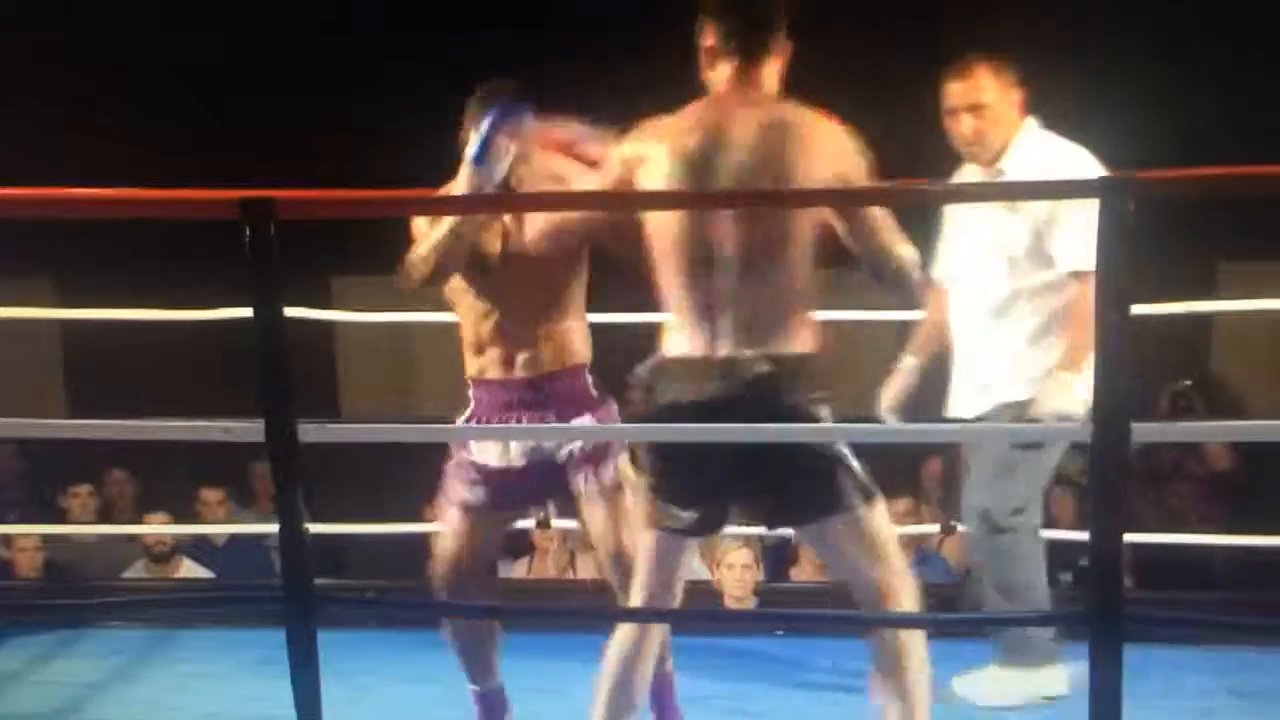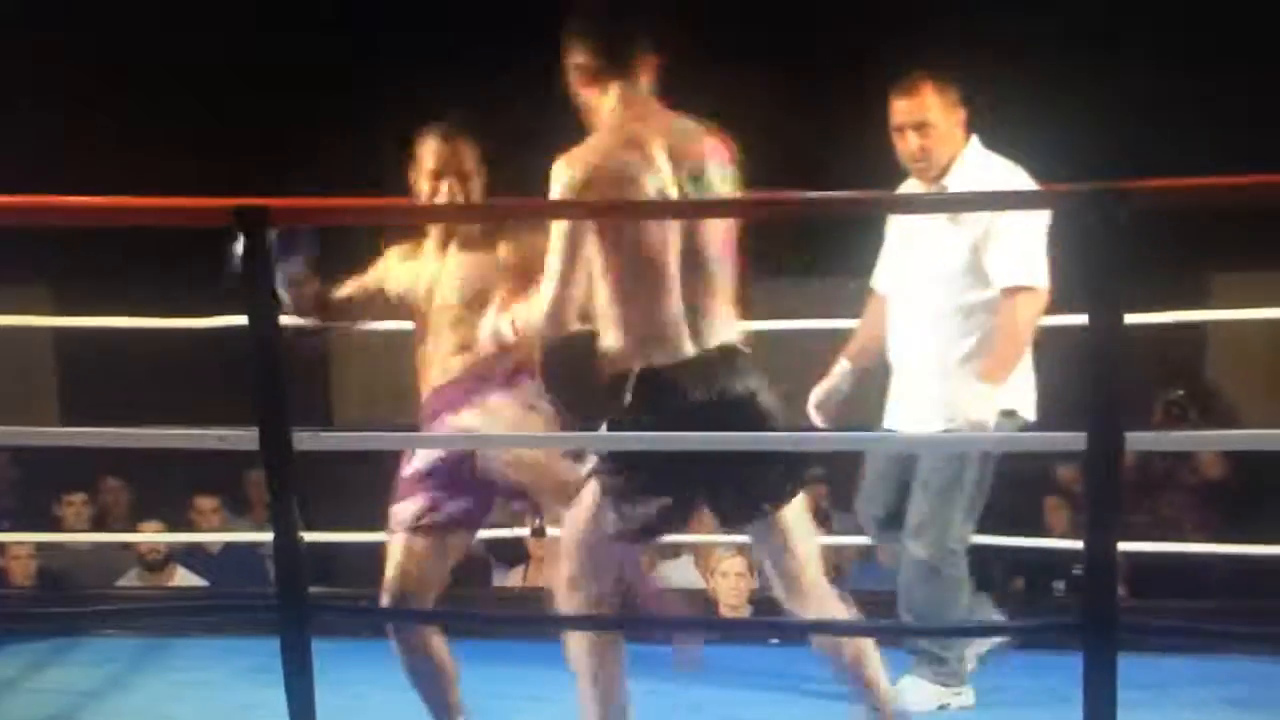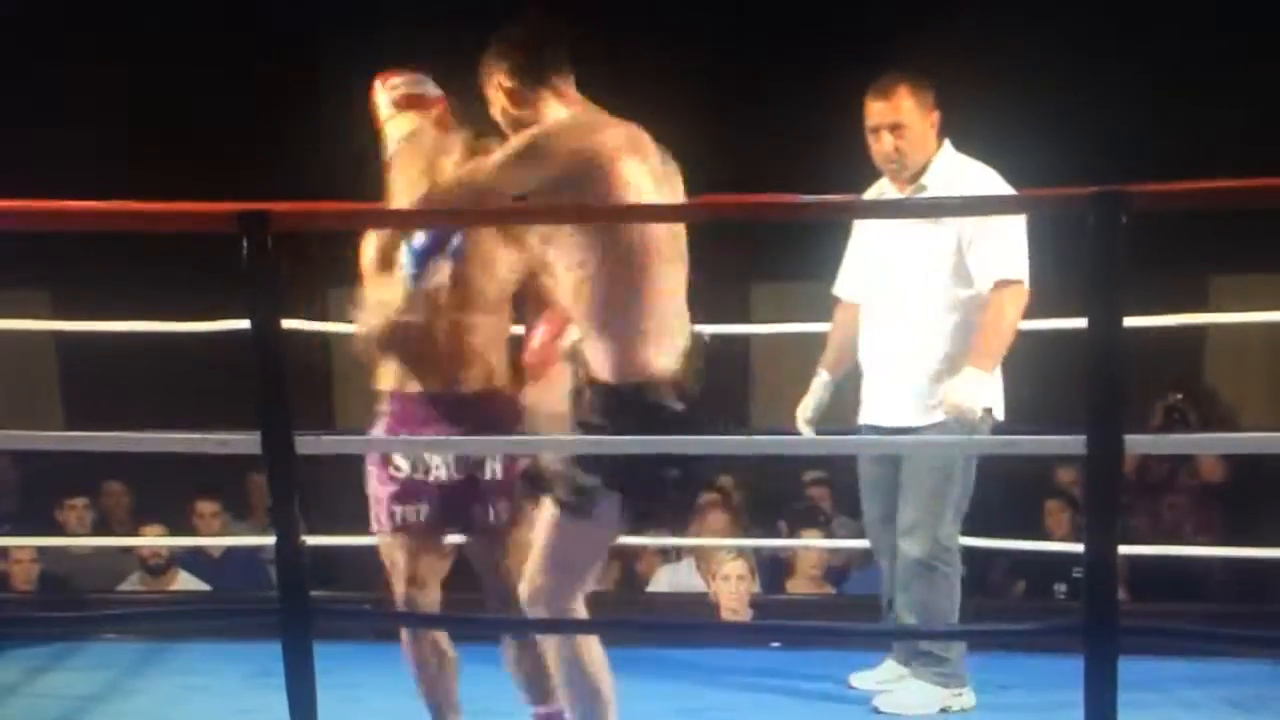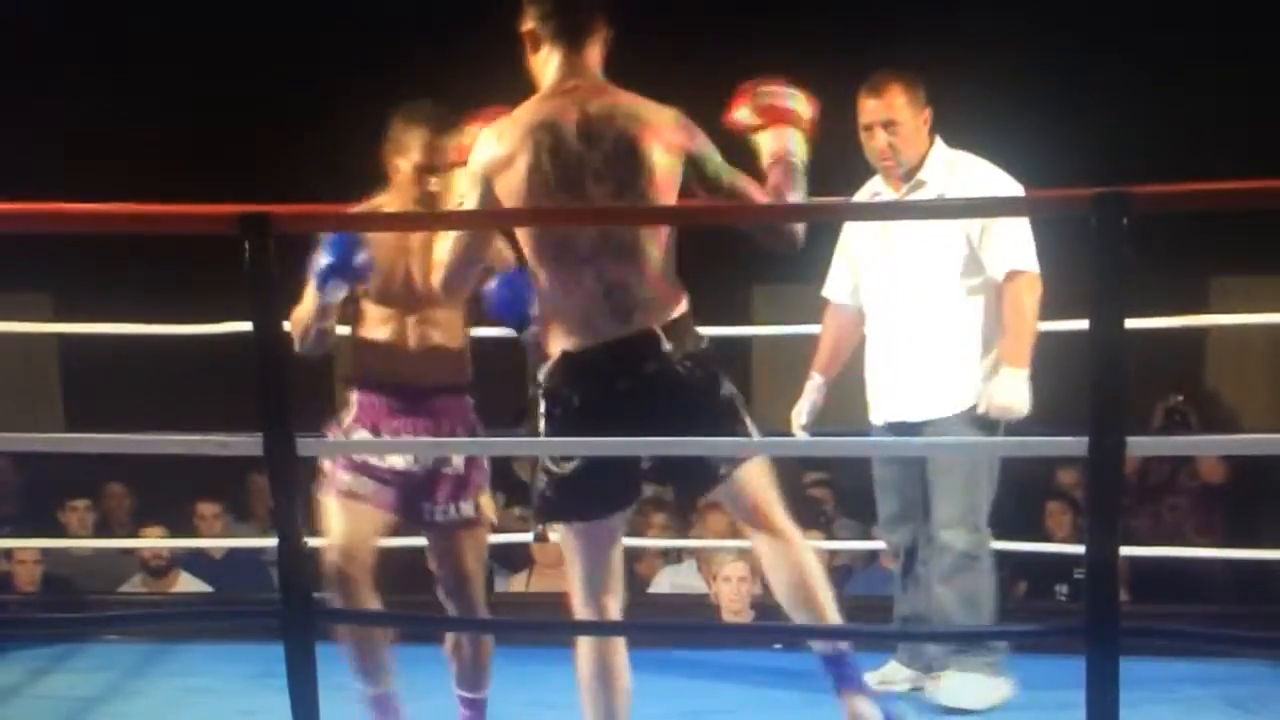
dt=0.3s
person 1, frame 1
left shoulder: (651, 143)
right shoulder: (822, 139)
left elbow: (561, 226)
right elbow: (907, 269)
left hip: (683, 393)
right hip: (777, 393)
left knee: (648, 604)
right knee: (888, 595)
person 1, frame 2
left shoulder: (580, 168)
right shoulder: (711, 147)
left elbow: (552, 315)
left wrist: (502, 323)
left hip: (660, 400)
right hip: (732, 385)
left knee: (578, 593)
right knee: (808, 596)
person 1, frame 3
left shoulder: (555, 149)
right shoulder: (638, 148)
left elbow: (439, 201)
left hip: (632, 400)
right hip: (661, 383)
left knee: (545, 601)
right knee: (540, 421)
person 1, frame 4
left shoulder: (497, 146)
right shoulder: (663, 125)
left elbow: (450, 280)
right elbow: (782, 228)
right wrist: (788, 147)
left hip: (585, 385)
right hip: (673, 358)
left knee: (596, 611)
right knee: (769, 520)
person 2, frame 1
left shoulder: (1063, 170)
right shoulder: (966, 184)
left elbow: (1092, 279)
right elbow: (947, 287)
left wrist: (1069, 372)
right wrist: (909, 364)
left hip: (1038, 386)
right hip: (981, 386)
left knee: (994, 510)
right knee: (1004, 517)
left ankle: (1030, 656)
right ankle: (1028, 656)
person 2, frame 2
left shoulder: (1002, 189)
right shoulder: (908, 199)
left elbow: (1027, 296)
right elbow: (887, 297)
left wrist: (988, 385)
right wrist: (843, 372)
left hip: (968, 406)
right hip: (913, 398)
left knee: (932, 538)
right knee: (879, 516)
left ankle: (940, 672)
right ankle: (971, 620)
person 2, frame 3
left shoulder: (978, 190)
right shoulder: (873, 203)
left elbow: (1009, 290)
right elbow: (853, 304)
left wrist: (977, 373)
right wrist: (823, 380)
left hip: (945, 405)
right hip: (881, 403)
left knee: (926, 540)
right knee: (890, 538)
right ankle: (911, 655)
person 2, frame 4
left shoulder: (980, 184)
right shoulder: (864, 205)
left elbow: (1022, 281)
right elbow: (845, 307)
left wrist: (1014, 369)
right wrist: (817, 383)
left hip: (963, 395)
right hip: (893, 401)
left knee: (957, 532)
right knee: (906, 534)
left ankle: (977, 664)
right ankle: (921, 656)
person 3, frame 1
left shoulder: (565, 192)
right shoulder: (442, 213)
right elbow: (421, 276)
right wrist: (470, 187)
left hip: (575, 401)
right hip: (496, 409)
left knee: (623, 559)
right knee: (456, 575)
person 3, frame 2
left shoulder: (514, 238)
right shoulder: (402, 263)
right elbow: (330, 309)
right wrist: (295, 279)
left hip: (507, 395)
right hip: (442, 425)
right knee: (400, 605)
person 3, frame 3
left shoulder: (513, 243)
right shoulder: (388, 242)
right elbow: (374, 340)
right wrist: (410, 285)
left hip: (489, 421)
right hip: (410, 427)
left knee: (514, 595)
right knee: (417, 598)
person 3, frame 4
right shoulder: (352, 230)
right elbow: (304, 342)
right wrist: (321, 297)
left hip: (449, 417)
right hip: (374, 416)
left knee: (465, 587)
right knee: (343, 564)
